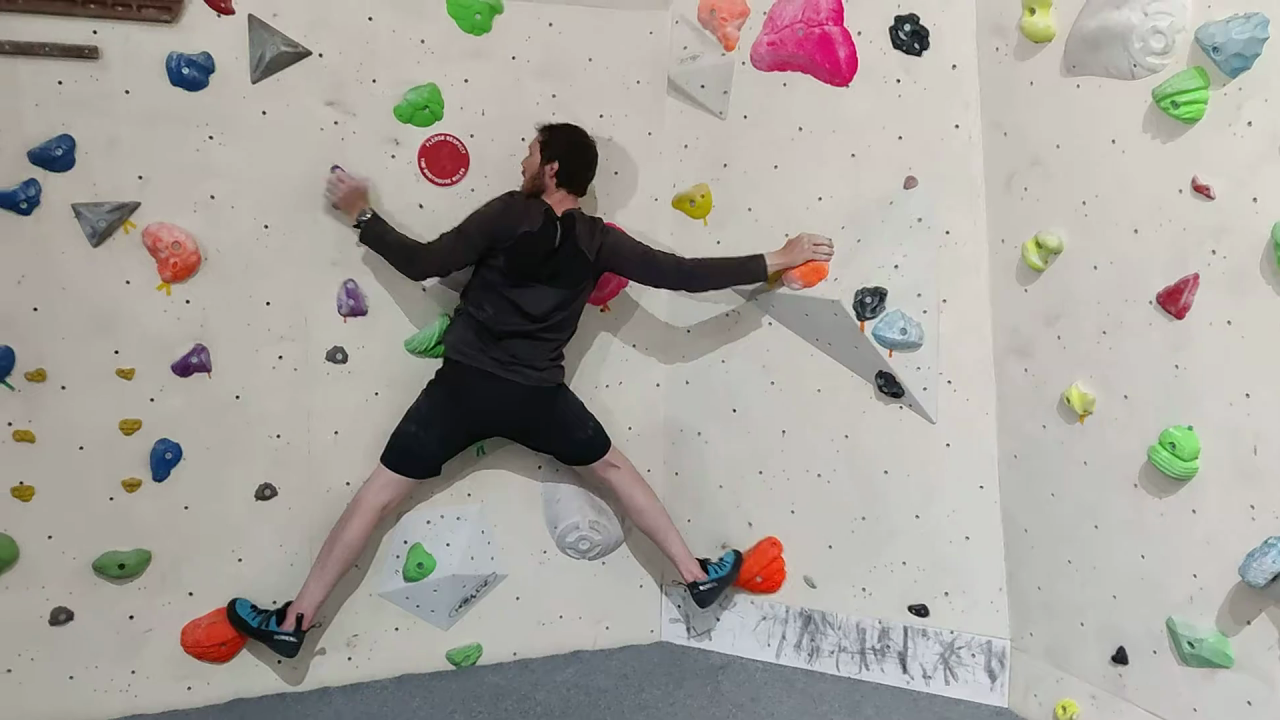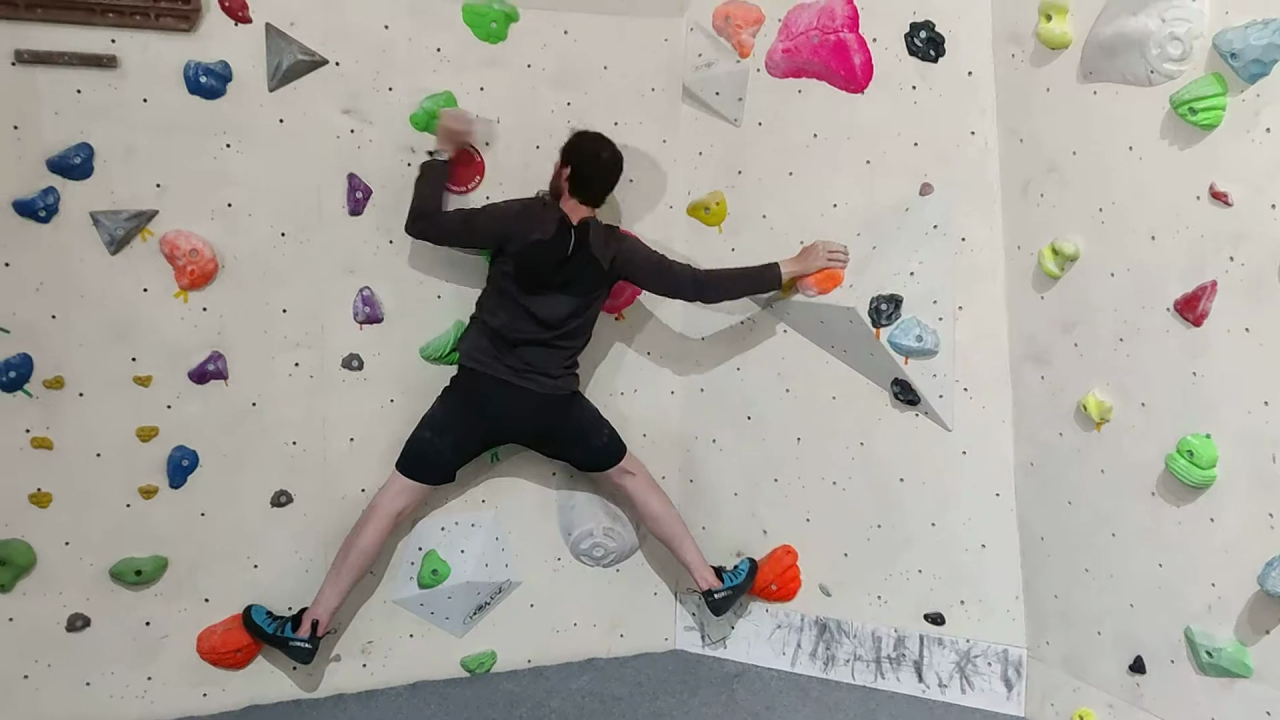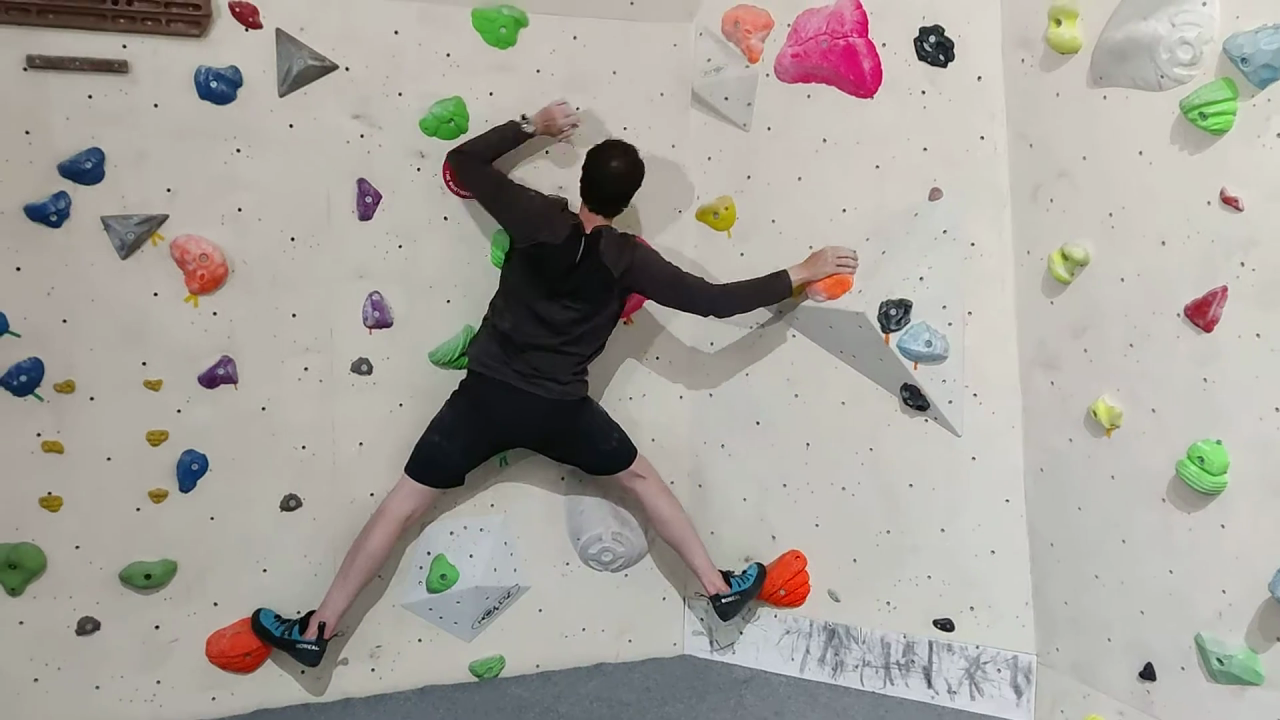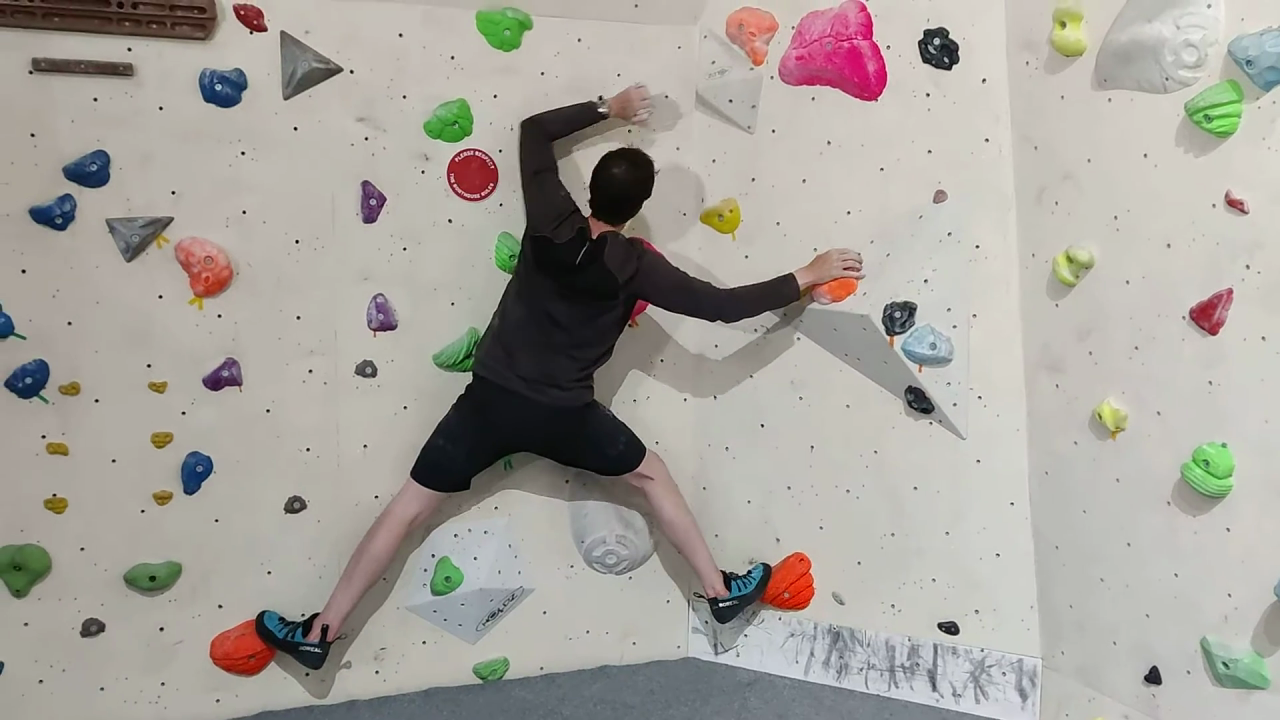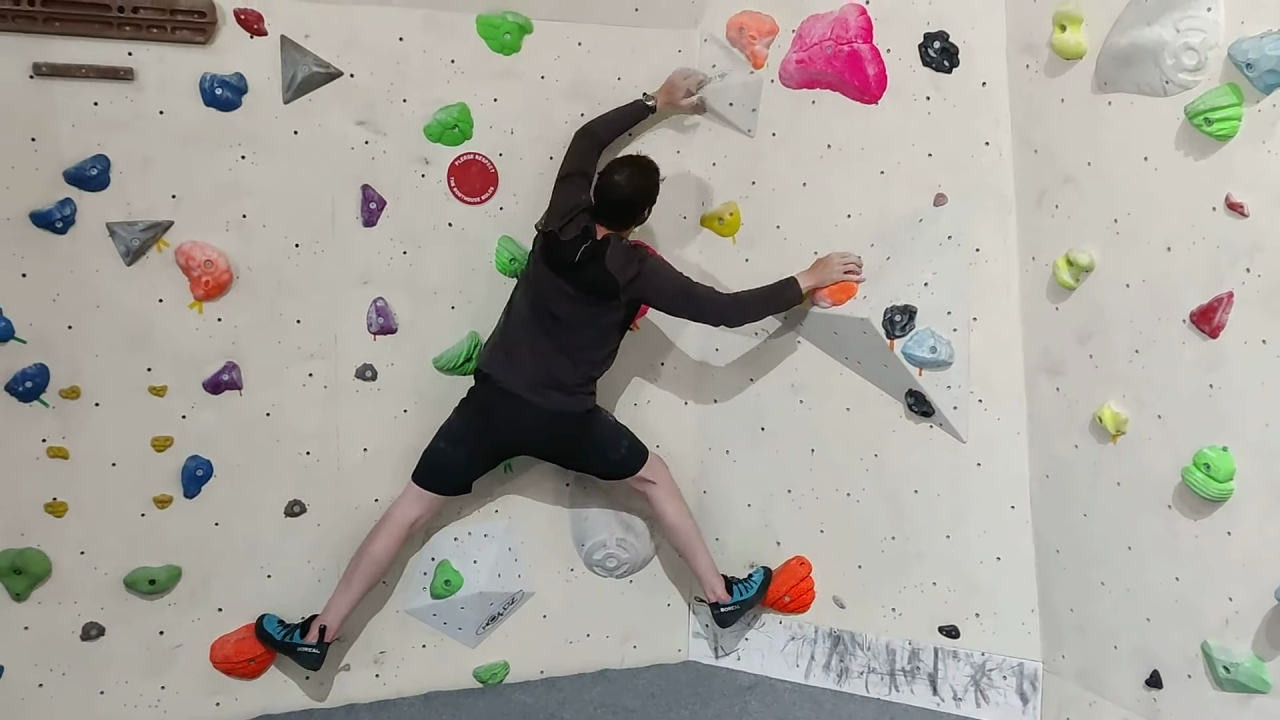
dt=0.2s
person 1, frame 1
left shoulder: (507, 213)
right shoulder: (597, 240)
left elbow: (421, 263)
right elbow: (685, 275)
left wrist: (362, 215)
right wrist: (776, 260)
left hip: (464, 384)
right hip: (536, 396)
left knee: (378, 494)
right knee: (614, 468)
left ankle: (293, 621)
right ankle: (696, 576)
person 1, frame 2
left shoulder: (521, 218)
right shoulder: (612, 249)
left elbow: (424, 226)
right elbow: (699, 286)
left wrist: (442, 151)
right wrist: (791, 268)
left hip: (478, 392)
right hip: (550, 404)
left knee: (394, 500)
right knee: (630, 475)
left ankle: (310, 627)
right ankle: (711, 585)
person 1, frame 3
left shoulder: (537, 218)
right shoulder: (626, 257)
left elbow: (462, 163)
right elbow: (714, 300)
left wrist: (534, 125)
right wrist: (801, 274)
left hip: (487, 395)
right hip: (560, 409)
left knee: (403, 503)
right knee: (641, 476)
left ankle: (317, 629)
right ankle: (718, 587)
person 1, frame 4
left shoulder: (550, 218)
right shoulder: (633, 265)
left elbow: (531, 131)
right elbow: (722, 305)
left wrist: (605, 108)
right wrist: (806, 276)
left hip: (492, 400)
right hip: (564, 415)
left knee: (408, 506)
right knee: (652, 474)
left ankle: (319, 631)
right ankle: (719, 590)
person 1, frame 5
left shoulder: (562, 221)
right shoulder: (635, 269)
left elbow: (585, 140)
right elbow: (726, 310)
left wrist: (652, 103)
right wrist: (808, 280)
left hip: (493, 402)
right hip: (564, 420)
left knee: (409, 510)
right knee: (655, 477)
left ankle: (319, 633)
right ankle: (719, 594)
